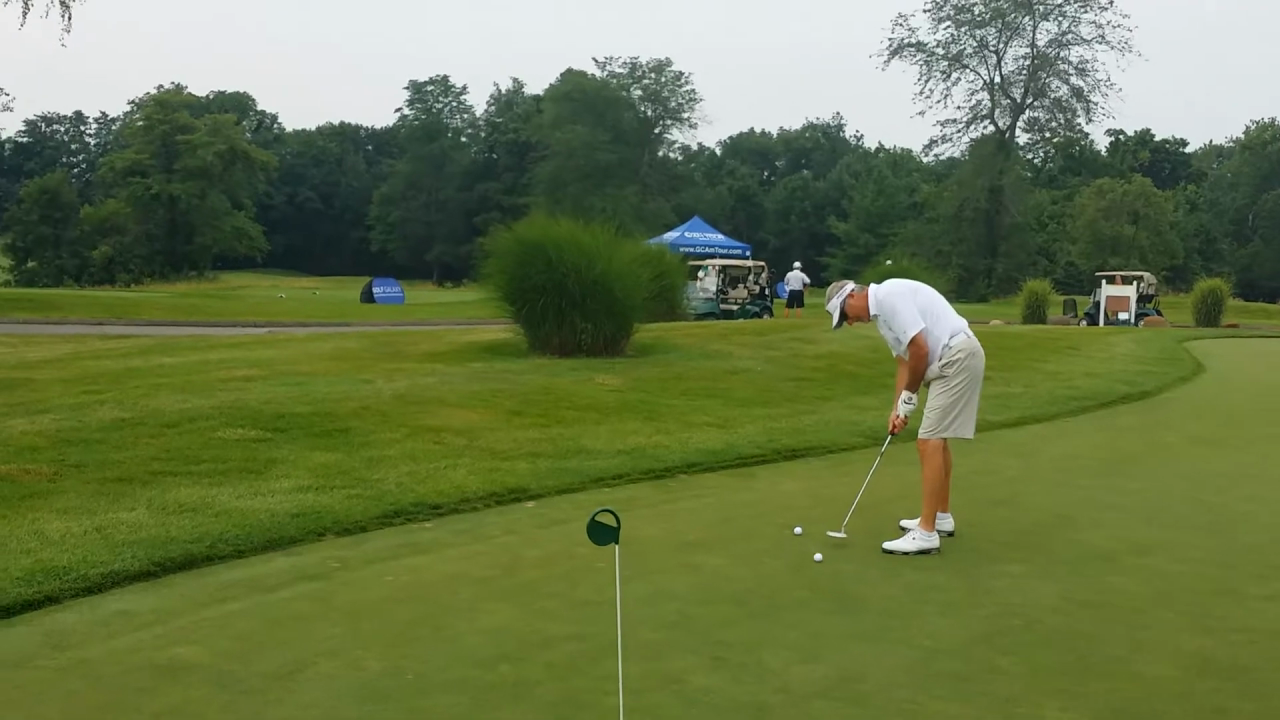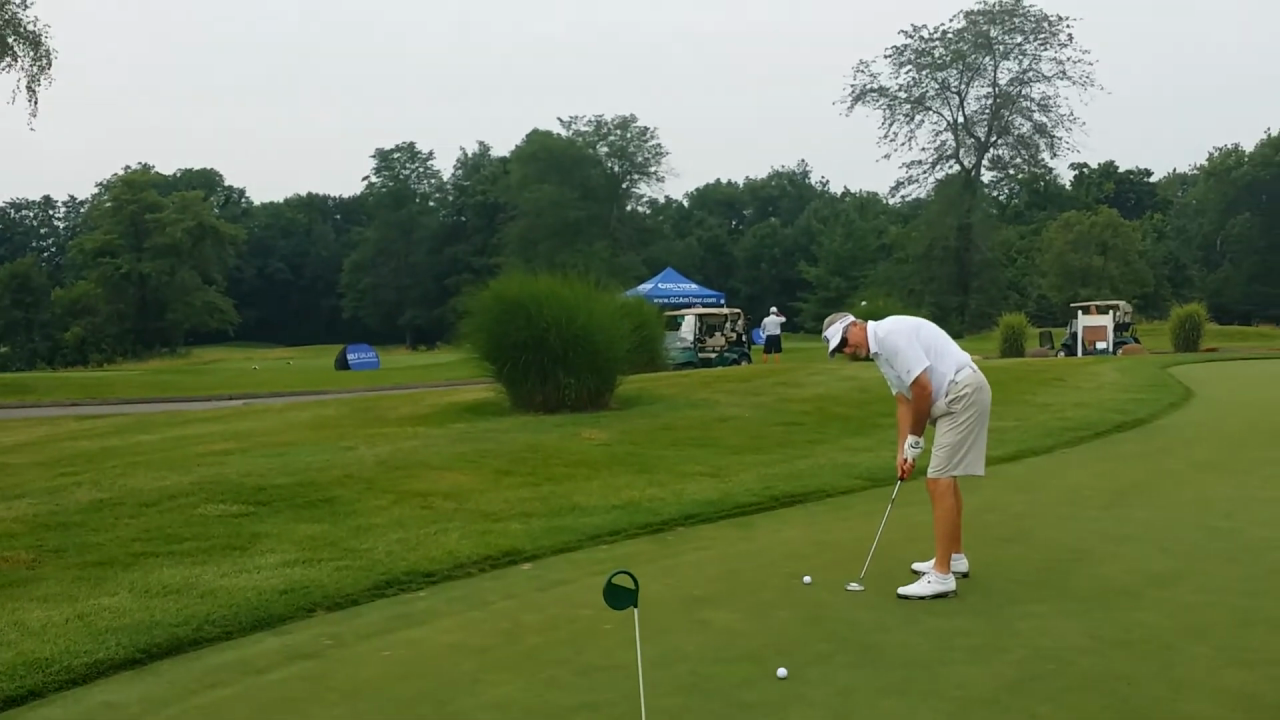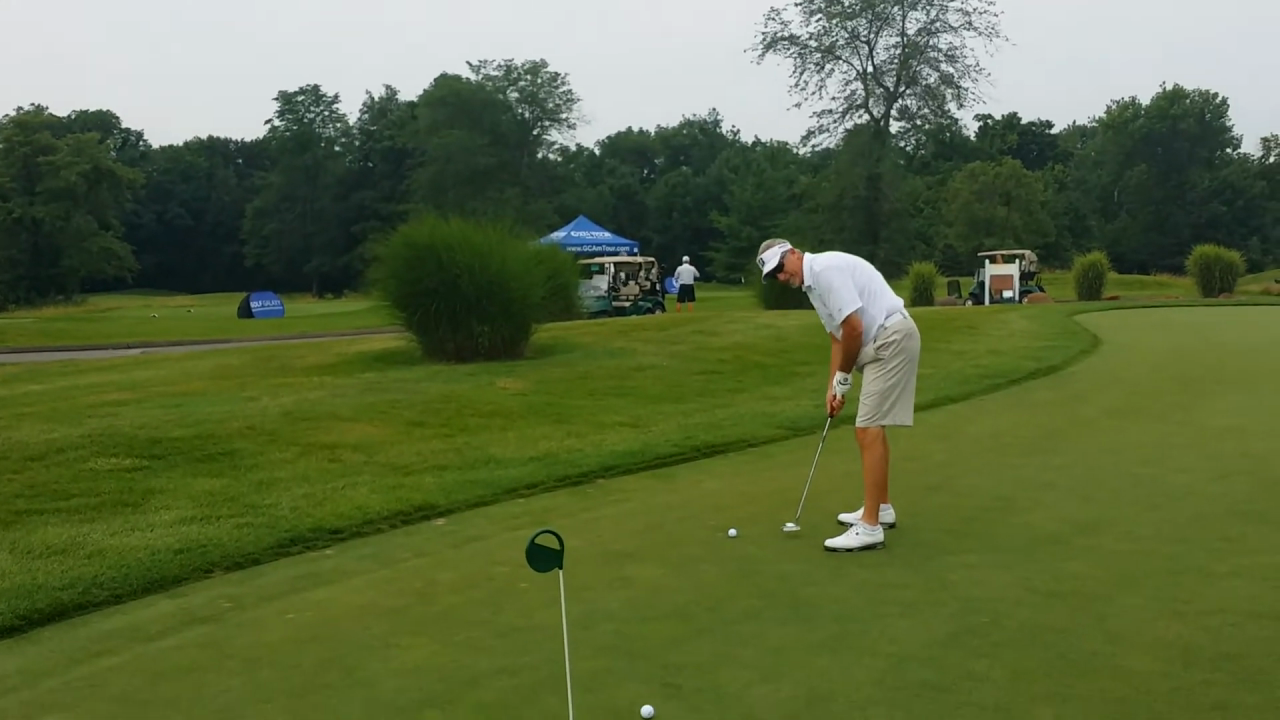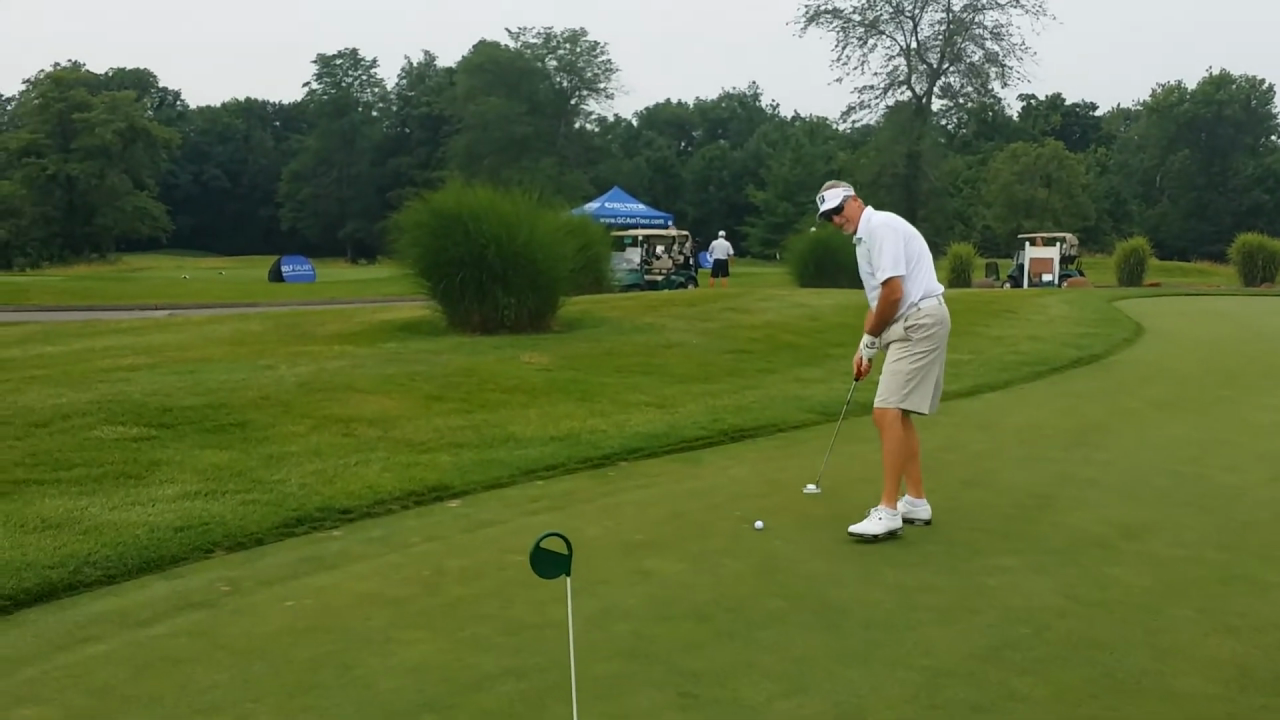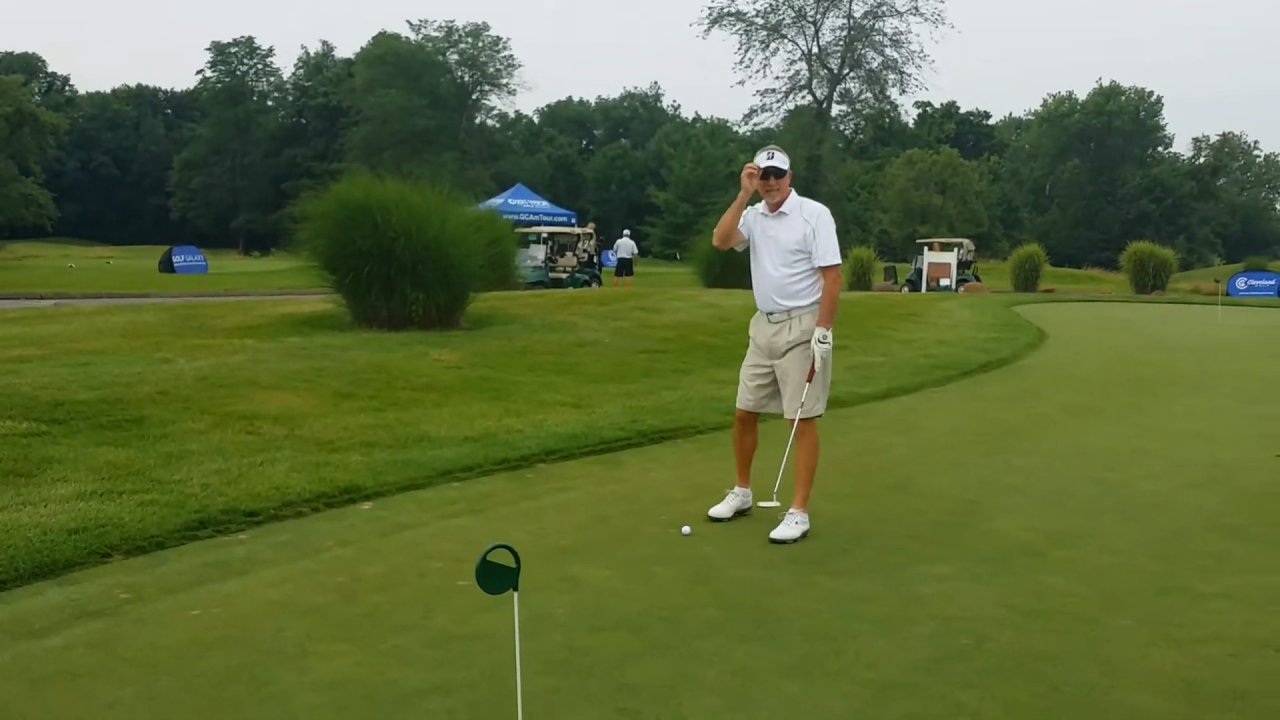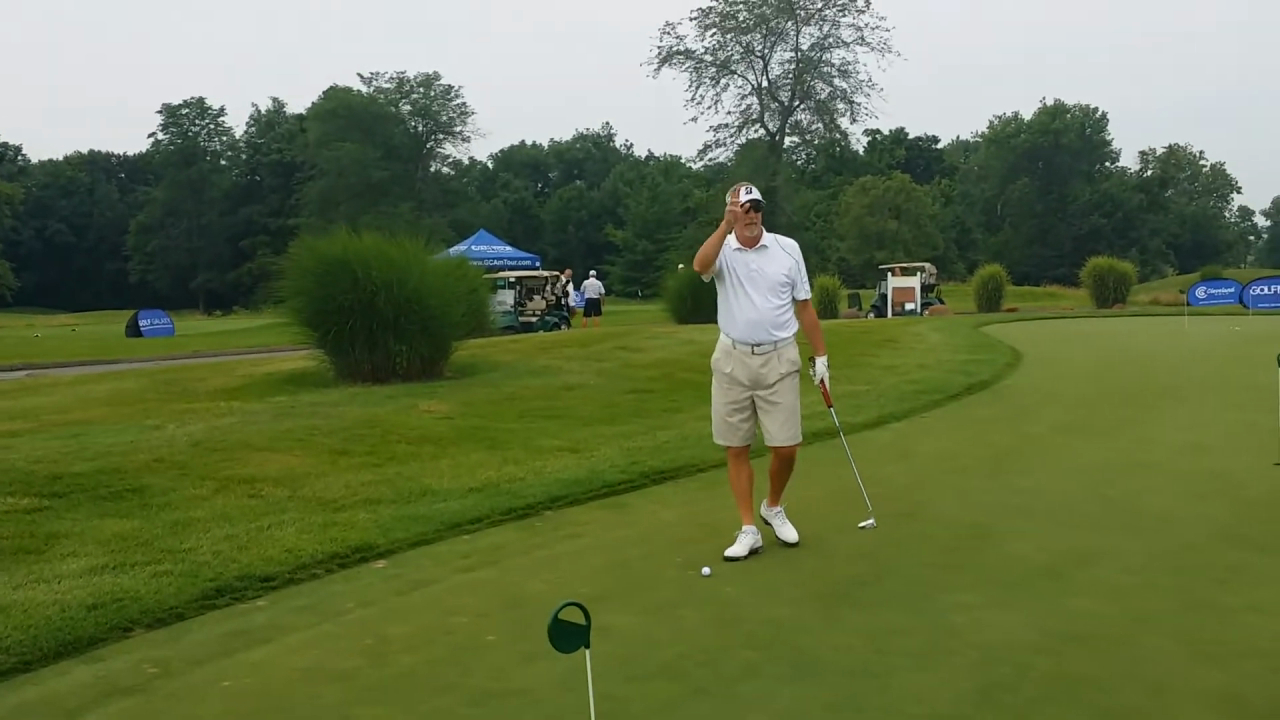
dt=0.7s
person 1, frame 1
left shoulder: (888, 296)
right shoulder: (881, 312)
left elbow: (919, 348)
right elbow: (904, 360)
left wrist: (909, 396)
right wrist: (897, 407)
left hip: (957, 357)
right hip: (952, 361)
left knee: (929, 442)
right knee: (936, 439)
left ankle: (926, 534)
right ankle: (942, 517)
person 1, frame 2
left shoulder: (890, 334)
right shoulder: (880, 350)
left elbow: (923, 389)
right elbow: (905, 400)
left wrist: (915, 440)
right wrist: (902, 450)
left hip: (963, 393)
right hip: (955, 397)
left knee: (938, 481)
right knee: (945, 478)
left ankle: (941, 576)
right ankle: (954, 557)
person 1, frame 3
left shoulder: (826, 268)
right shoulder: (814, 283)
left elbow: (853, 328)
right elbow: (839, 336)
left wrist: (842, 377)
right wrist: (833, 385)
left hip: (892, 339)
right hip: (881, 343)
left knee: (869, 431)
right knee: (872, 427)
left ankle: (870, 527)
right ankle: (881, 508)
person 1, frame 4
left shoulder: (882, 227)
right shoulder: (865, 238)
left elbow: (894, 293)
right elbow: (878, 299)
left wrist: (870, 338)
right wrist: (864, 347)
left hip: (920, 323)
right hip: (909, 326)
left knee: (886, 412)
right knee: (897, 414)
left ankle: (888, 510)
right ankle: (915, 501)
person 1, frame 5
left shoulder: (815, 214)
right shoulder: (752, 216)
left elbow: (832, 275)
right elbow: (720, 242)
left wrist: (823, 329)
right wrist: (744, 194)
left hip: (802, 326)
right hip: (763, 326)
left knee: (803, 418)
right knee: (745, 414)
left ankle: (798, 512)
right ankle: (741, 492)
person 1, frame 6
left shoulder: (788, 249)
right shoulder: (719, 249)
left elbow: (805, 307)
right elbow: (700, 267)
left wrist: (821, 357)
right wrist: (727, 224)
left hip: (779, 359)
right hip: (732, 360)
left knee: (786, 448)
right knee: (736, 450)
left ankle: (774, 507)
right ankle: (749, 531)
